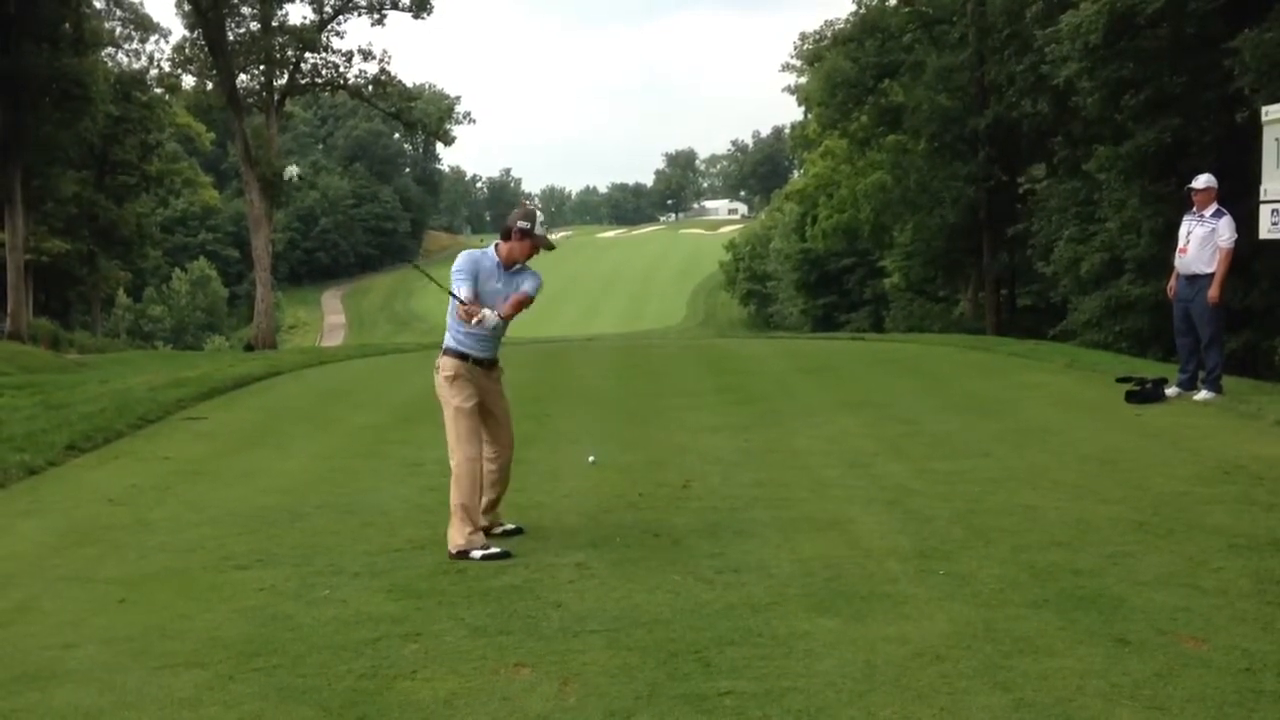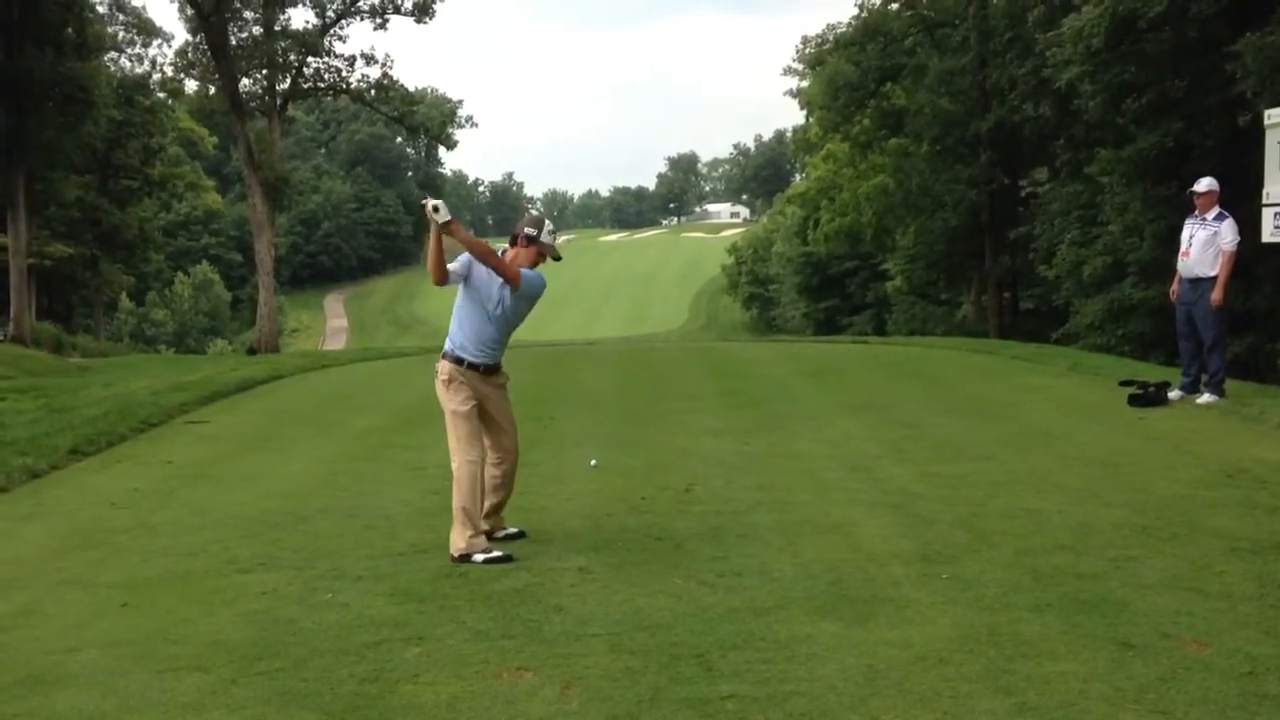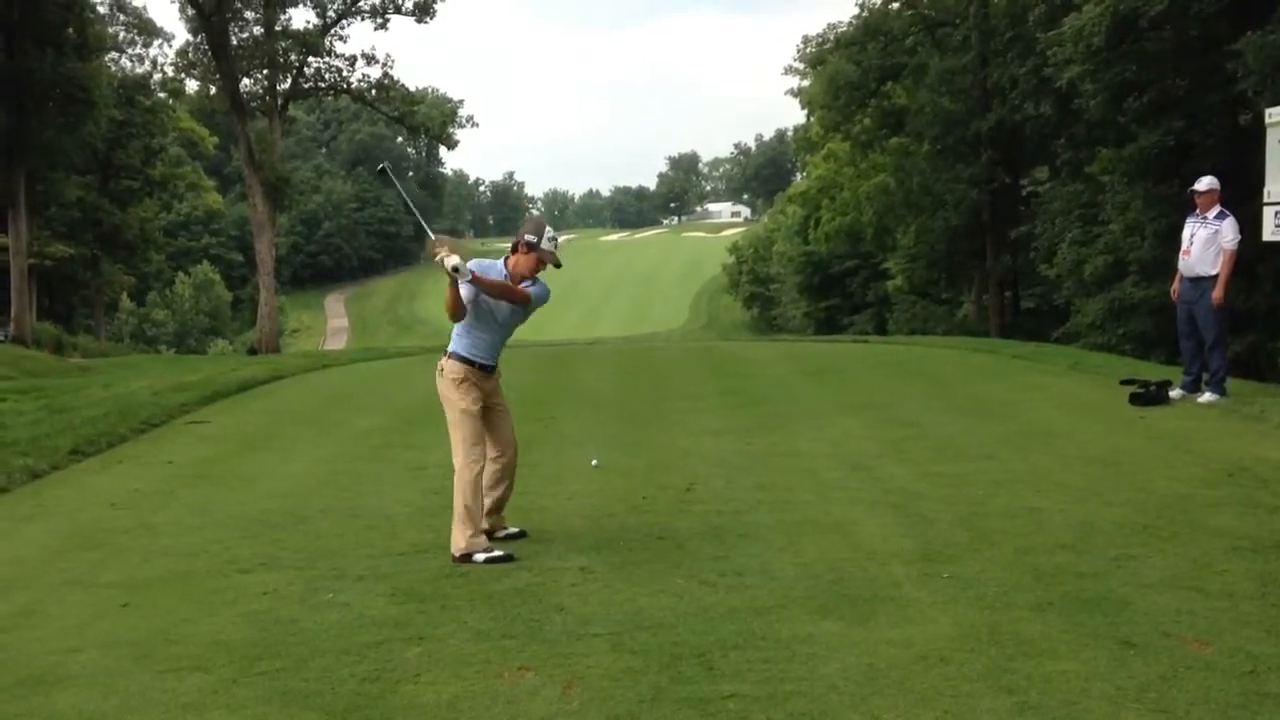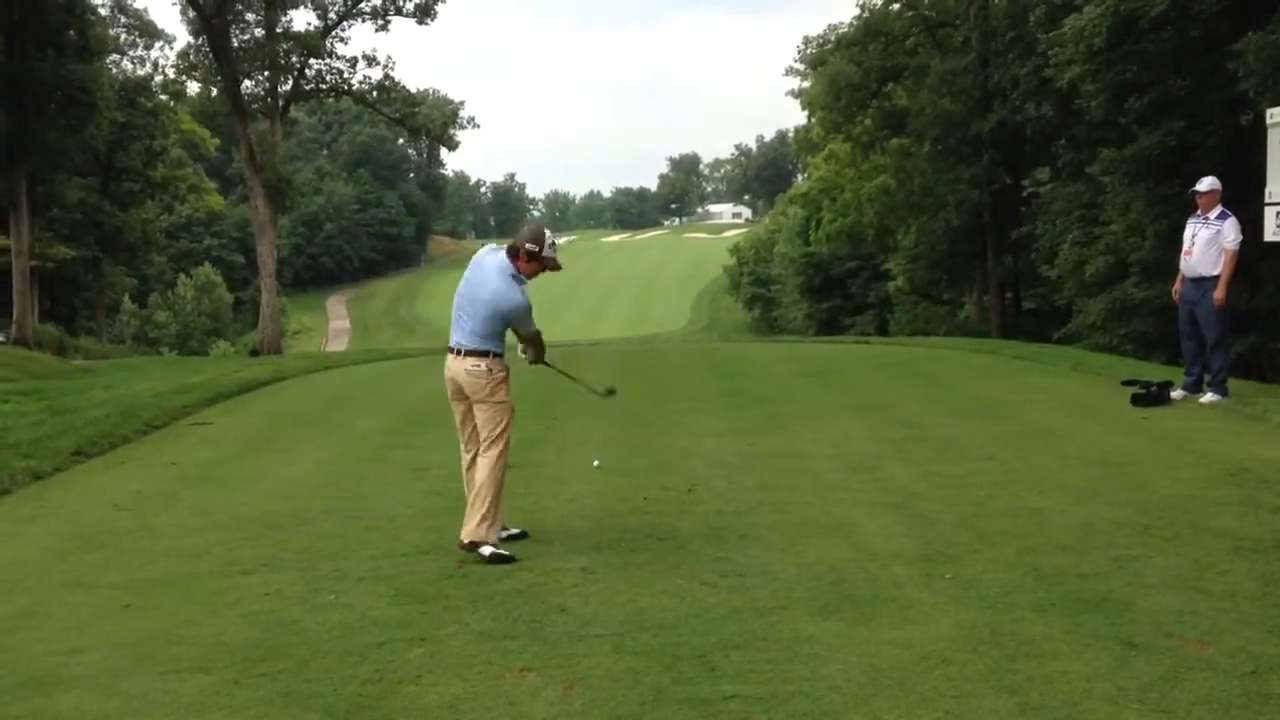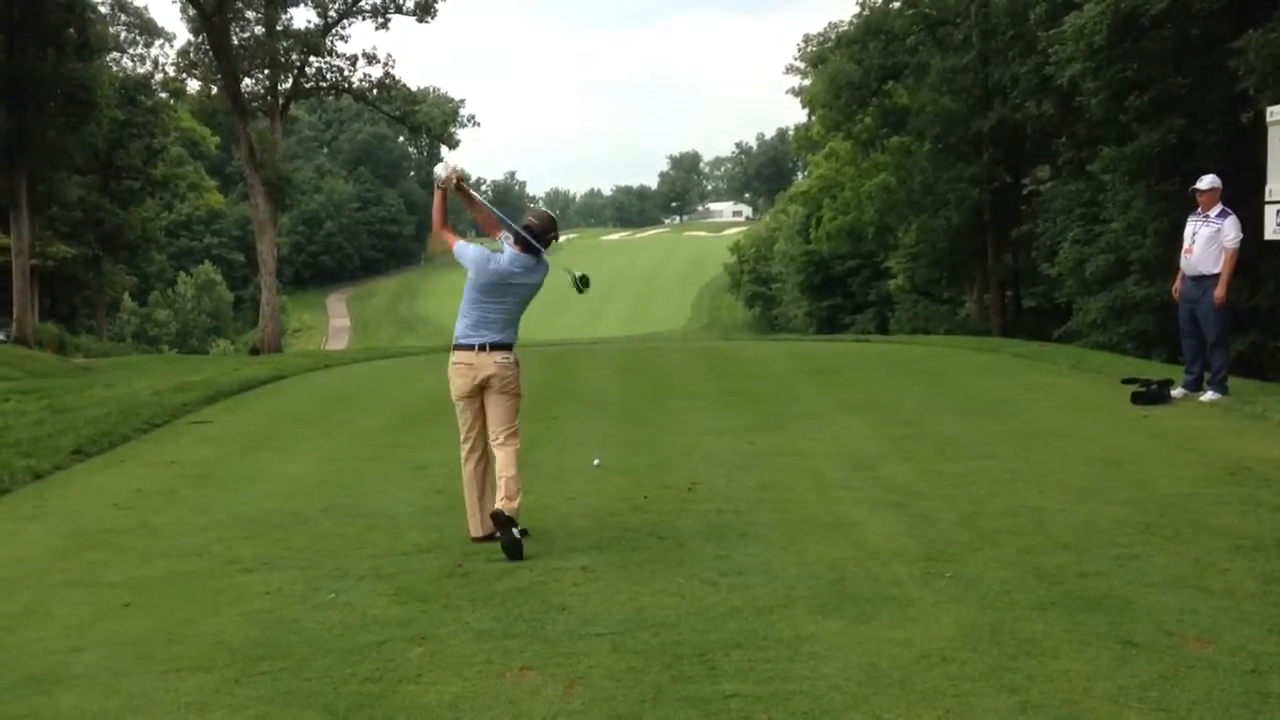
dt=0.3s
person 1, frame 1
left shoulder: (529, 277)
right shoulder: (469, 260)
left elbow: (518, 302)
right elbow: (464, 307)
left wrist: (496, 315)
right wrist: (476, 313)
left hip: (488, 370)
right hip: (457, 368)
left knee: (500, 447)
right knee: (467, 454)
left ankle: (486, 519)
right ankle: (464, 539)
person 1, frame 2
left shoulder: (535, 283)
right shoulder: (472, 262)
left elbow: (493, 262)
right elbow: (438, 277)
left wrist: (452, 226)
right wrist: (436, 229)
left hip: (492, 376)
right hip: (456, 373)
left knee: (505, 452)
right knee: (468, 458)
left ankle: (489, 522)
right ankle: (466, 543)
person 1, frame 3
left shoulder: (539, 291)
right shoulder: (478, 269)
left elbow: (506, 292)
right elbow: (456, 315)
left wrist: (469, 276)
right wrist: (454, 278)
left hip: (487, 375)
right hip: (458, 372)
left knee: (504, 451)
right knee: (471, 457)
left ankle: (490, 522)
right ankle: (468, 544)
person 1, frame 4
left shoulder: (486, 254)
right shoulder: (517, 298)
right elbow: (530, 337)
right wrist: (537, 352)
left hip: (454, 363)
right hip: (485, 369)
left knee: (473, 449)
right knee: (492, 451)
left ankle: (488, 524)
right ankle: (478, 533)
person 1, frame 5
left shoulder: (484, 263)
right shoulder: (538, 270)
left elbow: (440, 232)
right elbow: (497, 227)
left wrist: (442, 189)
right wrist: (464, 190)
left hip: (463, 361)
right hip: (502, 362)
left knee: (472, 446)
right knee: (505, 440)
left ankle: (482, 522)
right ankle: (504, 511)
person 2, frame 1
left shoulder: (1221, 219)
right shoulder: (1187, 217)
left elbow: (1225, 253)
left wrist: (1216, 286)
right wrist: (1173, 278)
left hip: (1204, 283)
right hip: (1183, 282)
left knee: (1209, 336)
right knee: (1183, 334)
left ankle: (1211, 385)
right ankle: (1186, 381)
person 2, frame 2
left shoulder: (1224, 222)
right shoulder: (1190, 220)
left elbow: (1228, 257)
left wrist: (1219, 289)
right wrist: (1176, 281)
left hip: (1207, 286)
right hip: (1186, 285)
left knee: (1212, 339)
right knee: (1186, 337)
left ankle: (1214, 388)
right ankle: (1189, 384)
person 2, frame 3
left shoulder: (1225, 221)
right shoulder: (1190, 219)
left elbow: (1229, 255)
left wrist: (1220, 287)
right wrist: (1177, 280)
left hip: (1208, 285)
right hip: (1187, 284)
left knee: (1213, 338)
right knee: (1187, 336)
left ankle: (1216, 387)
right ankle: (1190, 383)
person 2, frame 4
left shoulder: (1226, 221)
right shoulder: (1192, 220)
left elbow: (1230, 256)
left wrist: (1221, 288)
right wrist: (1179, 281)
left hip: (1210, 285)
right hip: (1189, 285)
left knee: (1214, 338)
right knee: (1189, 337)
left ankle: (1217, 387)
right ankle: (1192, 383)
person 2, frame 5
left shoulder: (1227, 219)
right shoulder: (1192, 218)
left elbow: (1231, 254)
left wrist: (1222, 286)
right wrist: (1179, 279)
left hip: (1210, 283)
right hip: (1189, 283)
left knee: (1215, 337)
right knee: (1189, 335)
left ankle: (1218, 386)
right ankle: (1192, 382)
